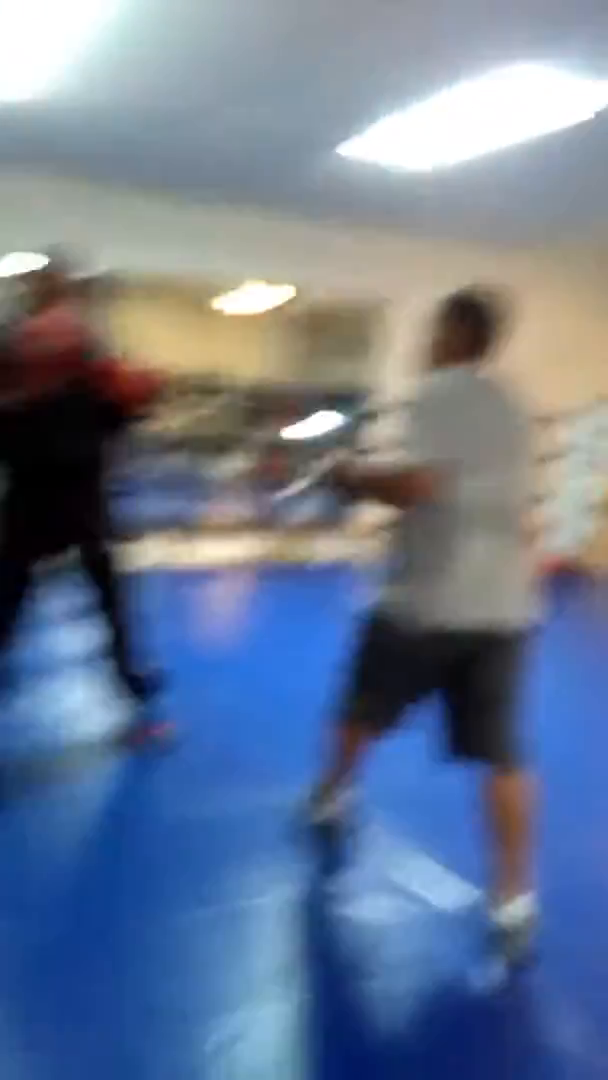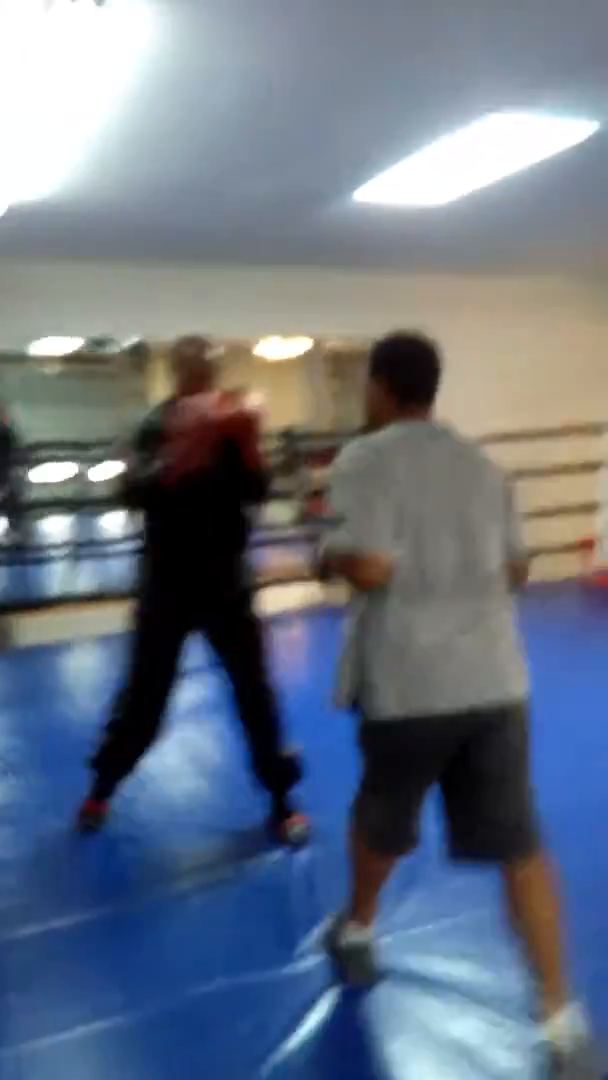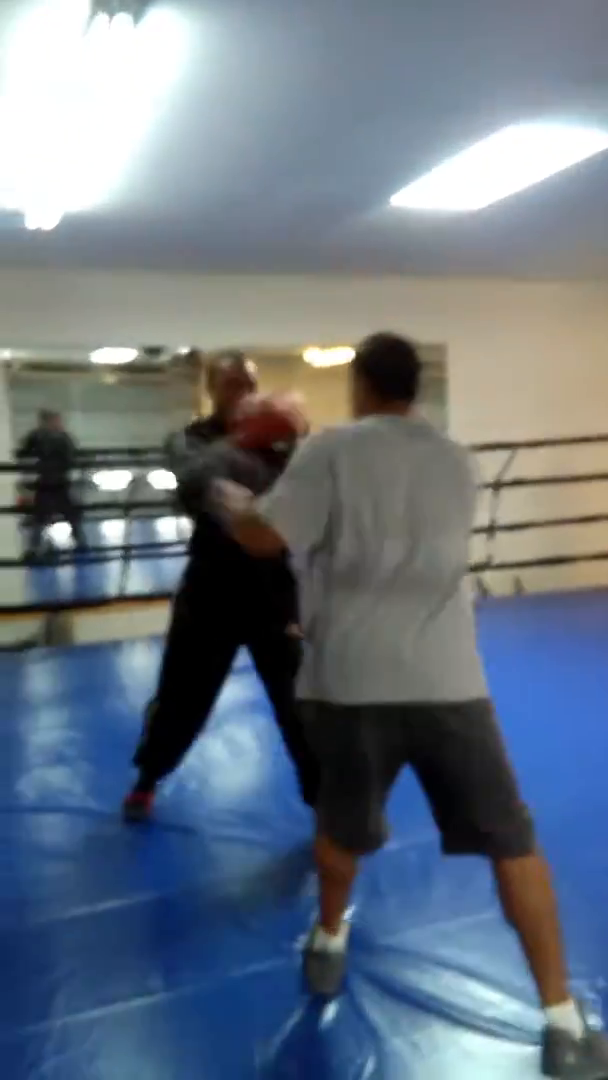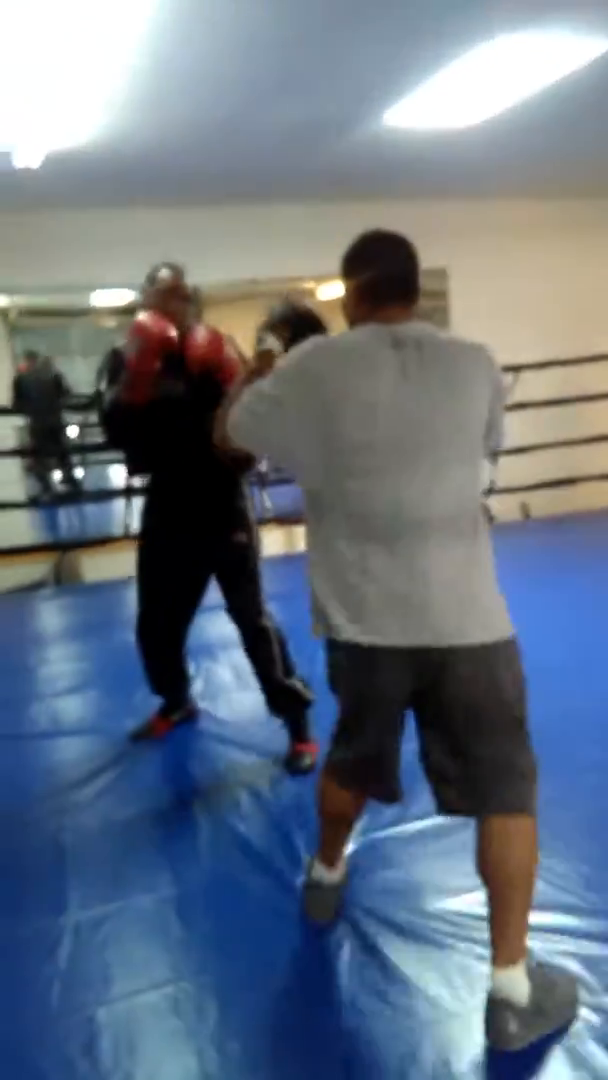
dt=1s
person 1, frame 1
left shoulder: (442, 392)
right shoulder: (513, 408)
left elbow: (419, 485)
left wrist: (358, 481)
left hip: (429, 596)
right hip: (504, 602)
left knee: (365, 704)
right knee: (502, 750)
left ankle: (330, 804)
right ankle: (515, 904)
person 1, frame 2
left shoulder: (365, 460)
right shoulder: (483, 463)
left elbow: (369, 570)
right elbow: (514, 571)
left wrist: (329, 560)
left hip: (408, 683)
right hip: (494, 679)
left knee: (380, 816)
right knee: (518, 844)
left ankle: (355, 938)
person 1, frame 3
left shoulder: (329, 451)
right shoulder: (456, 461)
left elbow: (265, 539)
left wrist: (229, 507)
left hip: (356, 678)
right hip: (450, 677)
left knee: (347, 817)
right knee: (510, 839)
left ankle: (327, 946)
person 1, frame 4
left shoulder: (312, 367)
right shoulder: (474, 365)
left elbow: (230, 437)
left wrist: (257, 373)
left hip: (365, 619)
right hip: (466, 617)
left knee: (356, 761)
right knee: (504, 792)
left ankle: (325, 874)
right ankle: (513, 990)
person 2, frame 1
left shoulder: (87, 348)
left elbow: (112, 420)
left wrist: (129, 399)
left hip: (82, 489)
left knee: (111, 599)
left ankle: (140, 700)
person 2, frame 2
left shoulder: (226, 420)
right shoulder: (156, 426)
left elbow: (255, 491)
right elbow: (143, 493)
left wrist: (248, 443)
right wrist: (185, 448)
left hip: (224, 571)
right hip: (170, 574)
left knee: (253, 686)
right knee: (147, 690)
left ankle: (281, 800)
right ankle: (103, 783)
person 2, frame 3
left shoulder: (270, 441)
right shoulder: (198, 436)
right elbow: (197, 475)
left hip: (267, 578)
right hip: (213, 578)
left knee: (291, 700)
right knee: (181, 695)
right ankle: (147, 778)
person 2, frame 4
left shoulder: (214, 347)
right shoulder: (128, 358)
right elbow: (116, 426)
left wrist: (235, 378)
right wrist: (137, 372)
left hip: (220, 497)
right hip: (166, 502)
left knee: (251, 615)
right knee: (156, 617)
left ankle: (297, 721)
right ankle: (176, 700)
